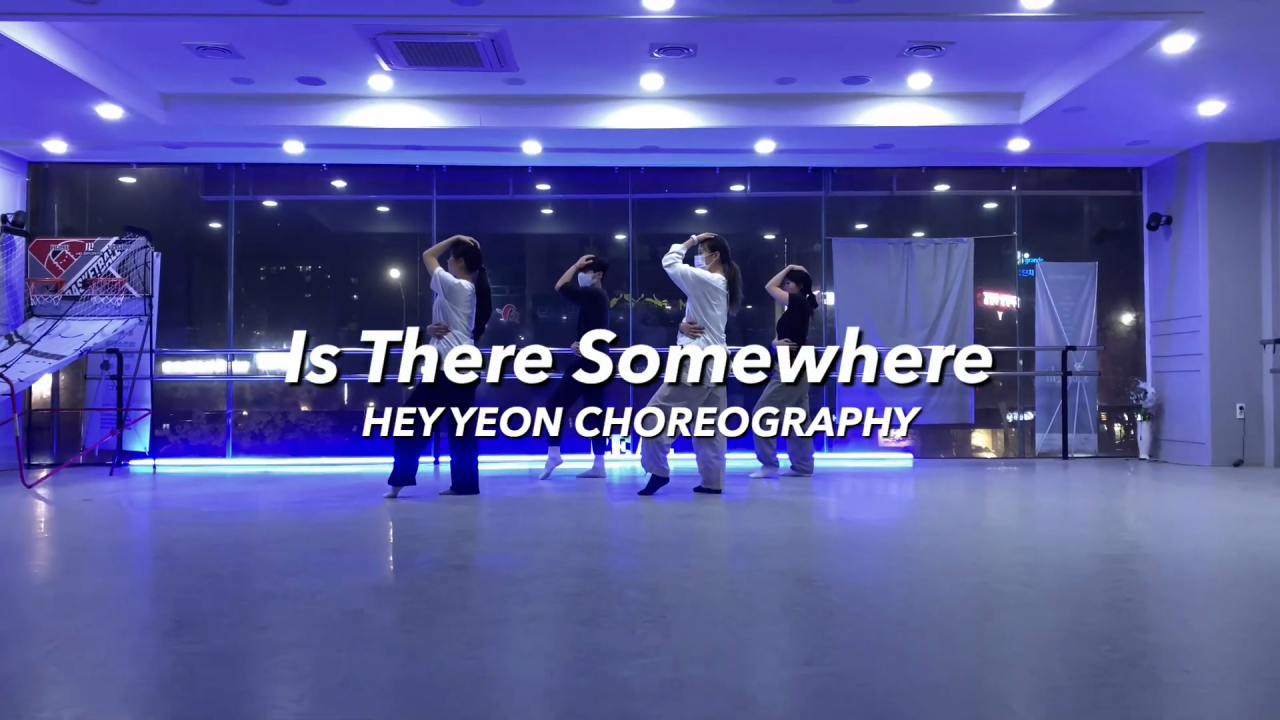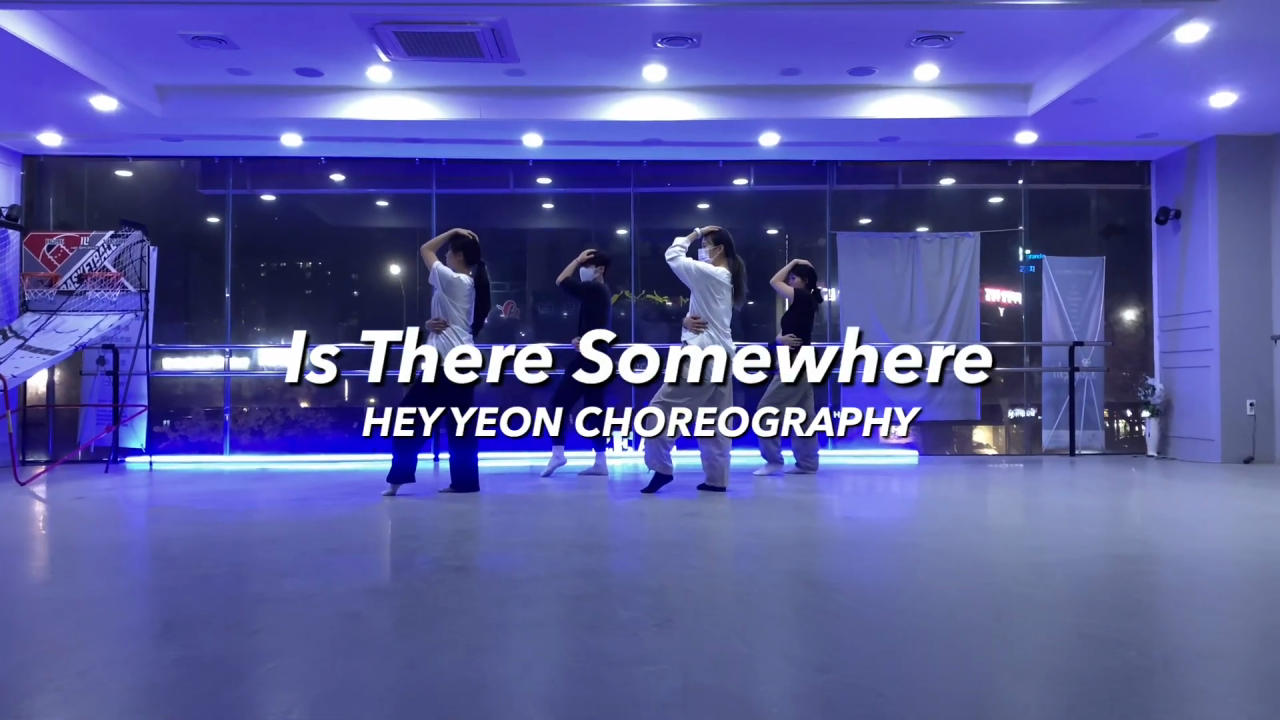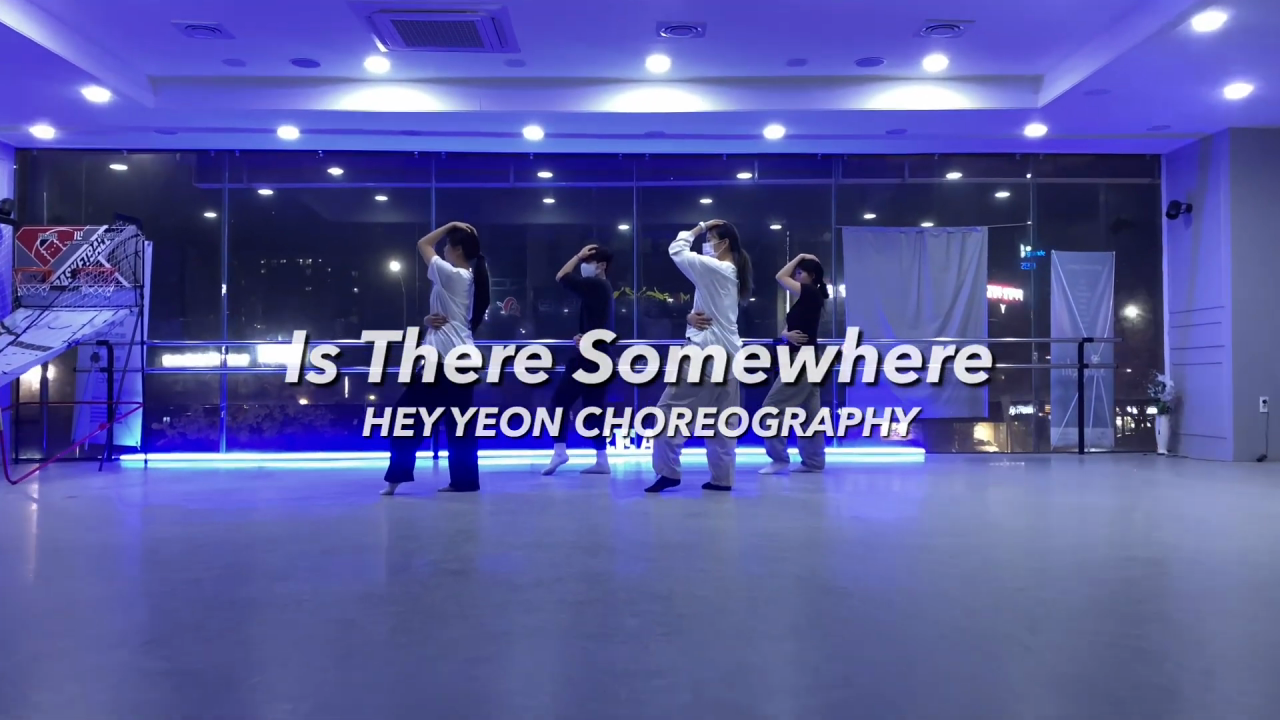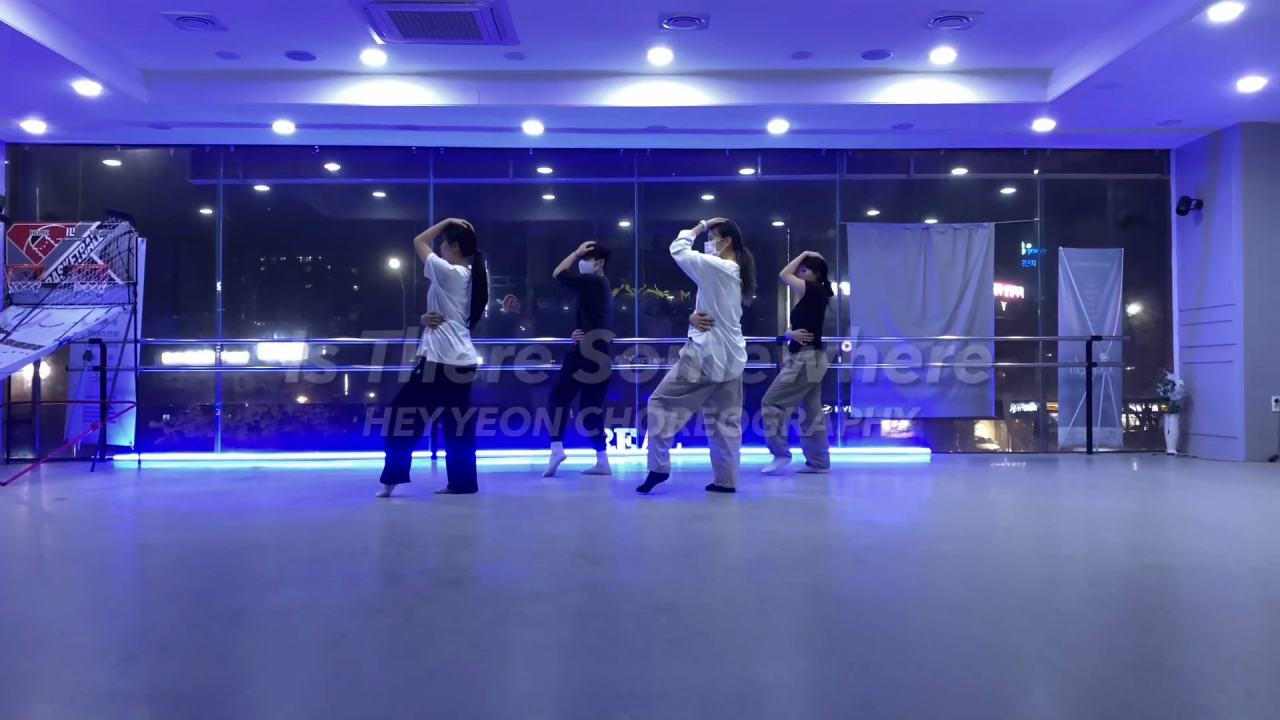
dt=0.2s
person 1, frame 1
left shoulder: (452, 286)
right shoulder: (474, 291)
left elbow: (428, 256)
left wrist: (454, 239)
right wrist: (433, 329)
right knee: (460, 427)
left ankle: (400, 480)
right ankle: (464, 483)
person 1, frame 2
left shoulder: (451, 280)
right shoulder: (473, 285)
left elbow: (426, 250)
left wrist: (453, 232)
right wrist: (432, 324)
left hip: (445, 363)
right knee: (459, 425)
left ankle: (399, 478)
right ankle: (464, 481)
person 1, frame 3
left shoulder: (450, 275)
right shoulder: (472, 280)
left elbow: (423, 244)
left wrist: (450, 226)
right wrist: (430, 320)
left hip: (443, 360)
right knee: (458, 423)
left ankle: (397, 477)
right ankle: (464, 480)
person 1, frame 4
left shoulder: (446, 272)
right shoulder: (471, 277)
left elbow: (419, 241)
left wrist: (446, 222)
right wrist: (427, 318)
left hip: (440, 359)
right hip: (463, 360)
left knee: (403, 414)
right knee: (457, 424)
left ankle: (393, 479)
right ankle: (462, 481)
person 2, frame 1
left shoulder: (705, 280)
right shoulder: (722, 285)
left elbow: (670, 262)
left wrist: (693, 240)
right wrist: (685, 325)
left knee: (658, 411)
left ankle: (658, 471)
right ankle: (712, 481)
person 2, frame 2
left shoulder: (708, 274)
right shoulder: (726, 279)
left elbow: (673, 256)
left wrist: (696, 233)
left knee: (661, 408)
left ankle: (662, 469)
right ankle: (716, 479)
person 2, frame 3
left shoulder: (713, 268)
right shoulder: (732, 274)
left elbow: (677, 250)
left wrist: (700, 227)
right hip: (727, 354)
left knee: (669, 408)
left ankle: (669, 473)
right ankle: (722, 478)
person 2, frame 4
left shoulder: (715, 267)
right shoulder: (737, 274)
left elbow: (678, 249)
left wrist: (702, 225)
right wrist: (695, 318)
left hip: (705, 354)
right hip: (730, 356)
left knee: (661, 402)
right knee: (725, 420)
left ankle: (658, 467)
right ankle: (726, 480)
person 3, frame 1
left shoulder: (593, 294)
right shoulder: (597, 298)
left elbow: (561, 286)
left wrist: (576, 264)
right wrist: (576, 344)
left hip: (588, 362)
right hip: (597, 363)
left knee: (557, 403)
right knee: (594, 412)
left ankle: (554, 453)
right ankle: (598, 465)
person 3, frame 2
left shoulder: (594, 289)
right shoulder: (600, 293)
left elbow: (561, 281)
left wrist: (577, 259)
right wrist: (577, 340)
left knee: (560, 401)
right knee: (594, 409)
left ankle: (558, 452)
right ankle: (600, 462)
person 3, frame 3
left shoulder: (595, 285)
right shoulder: (603, 289)
left elbow: (562, 277)
left wrist: (578, 255)
right wrist: (579, 337)
left knee: (561, 399)
right knee: (592, 408)
left ankle: (560, 450)
right ankle: (601, 460)
person 3, frame 4
left shoulder: (593, 282)
right shoulder: (602, 286)
left elbow: (559, 273)
left wrist: (576, 252)
right wrist: (578, 334)
left hip: (587, 351)
right hip: (601, 354)
left knee: (559, 397)
right knee: (591, 408)
left ankle: (556, 449)
right ankle: (602, 461)
person 4, frame 1
left shoulder: (799, 303)
right shoulder: (797, 309)
left elbow: (770, 287)
right elbow: (778, 337)
left wrist: (788, 268)
right wrist: (777, 343)
left knee: (763, 413)
left ankle: (769, 463)
right ankle: (802, 465)
person 4, frame 2
left shoulder: (804, 298)
right shoulder: (801, 304)
left elbow: (774, 282)
right elbow: (781, 333)
left wrist: (793, 262)
right wrist: (781, 339)
left knee: (767, 409)
right knee: (803, 415)
left ankle: (773, 461)
right ankle: (807, 463)
person 4, frame 3
left shoulder: (811, 293)
right shoulder: (806, 300)
left elbow: (780, 277)
right elbow: (786, 329)
left wrist: (799, 257)
right wrist: (787, 335)
left knee: (772, 406)
right knee: (810, 412)
left ankle: (779, 459)
right ankle: (814, 461)
person 4, frame 4
left shoulder: (816, 291)
right shoulder: (810, 299)
left elbow: (784, 274)
right elbow: (790, 328)
left wrist: (804, 254)
right wrist: (792, 334)
left hip: (805, 359)
right hip: (811, 359)
left knee: (771, 402)
right knee: (812, 411)
left ankle: (781, 454)
right ankle: (818, 462)
